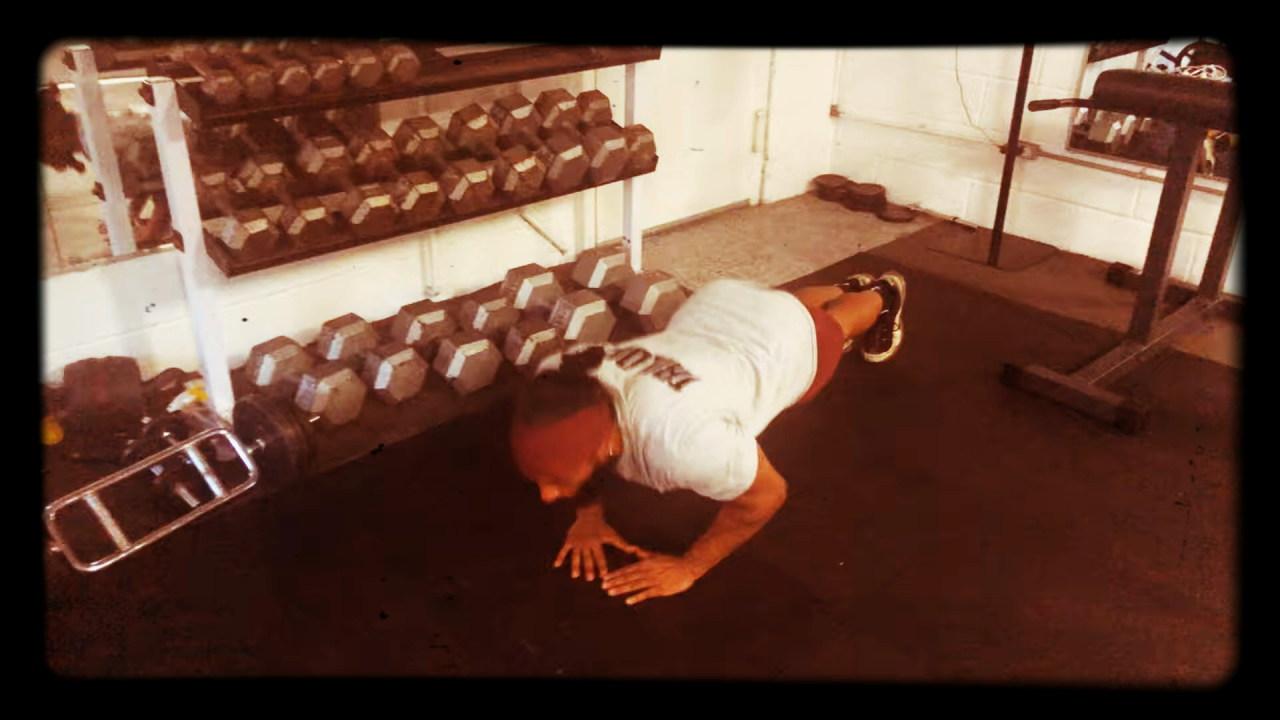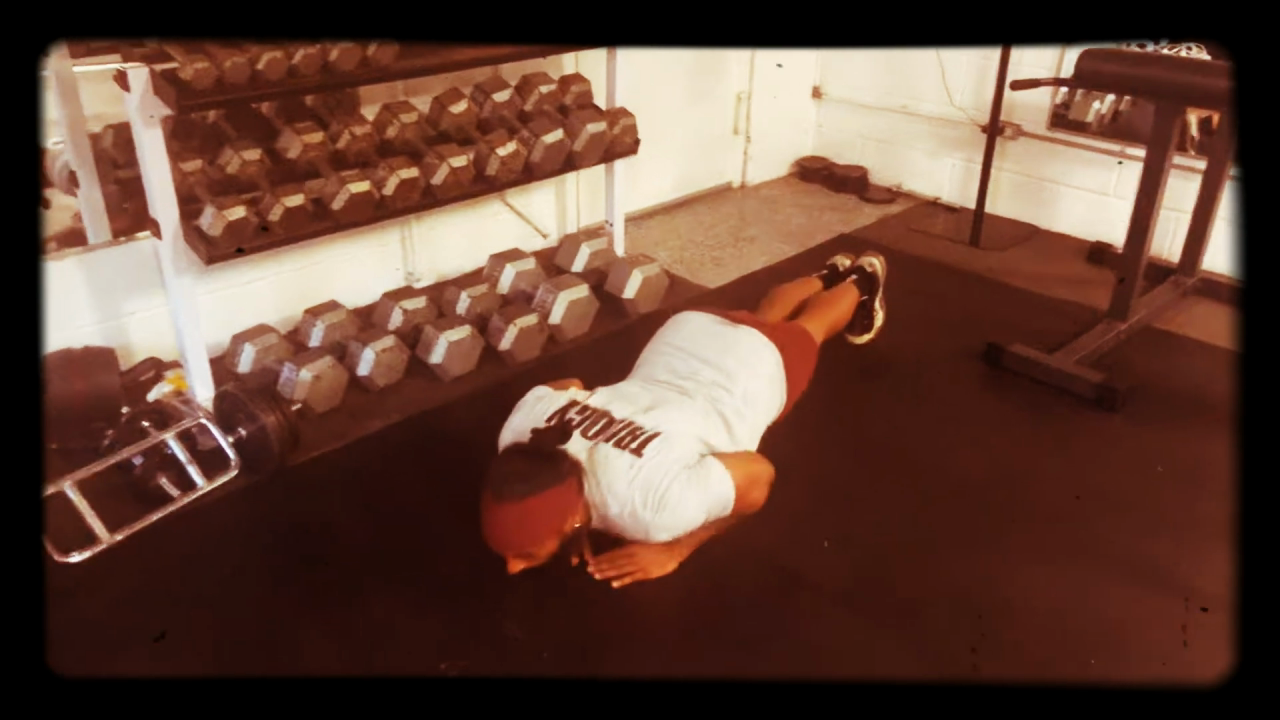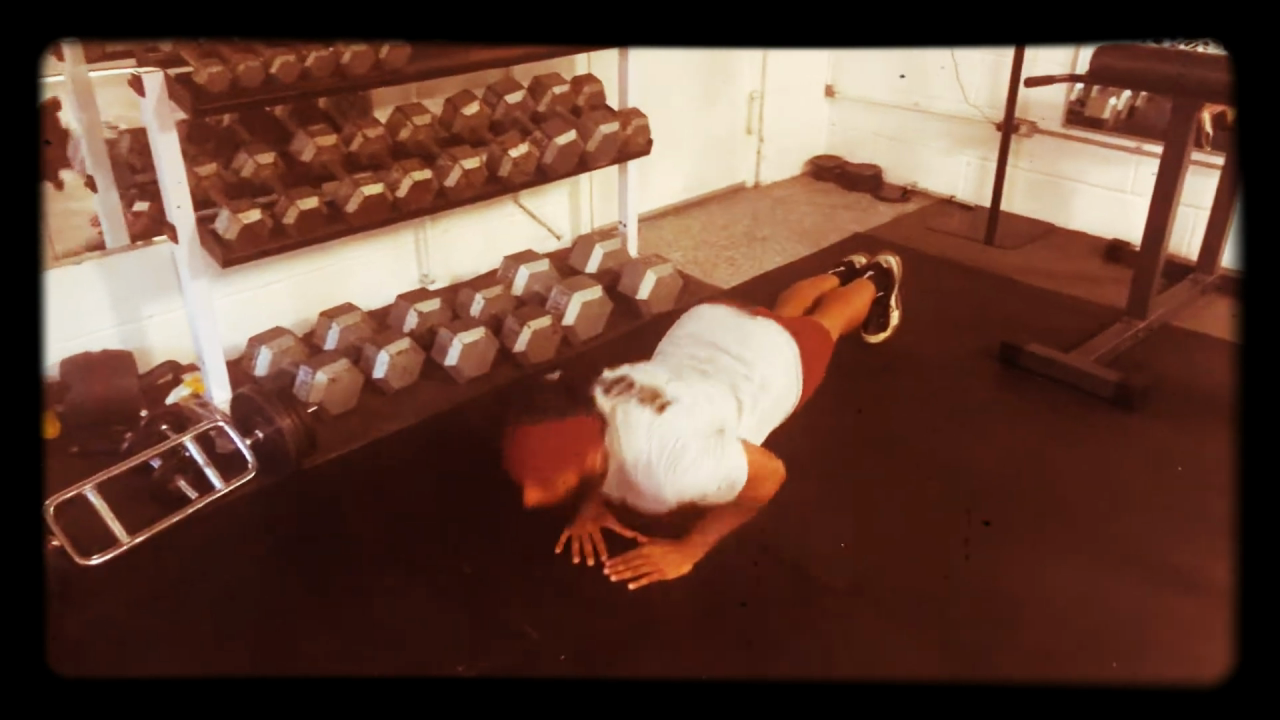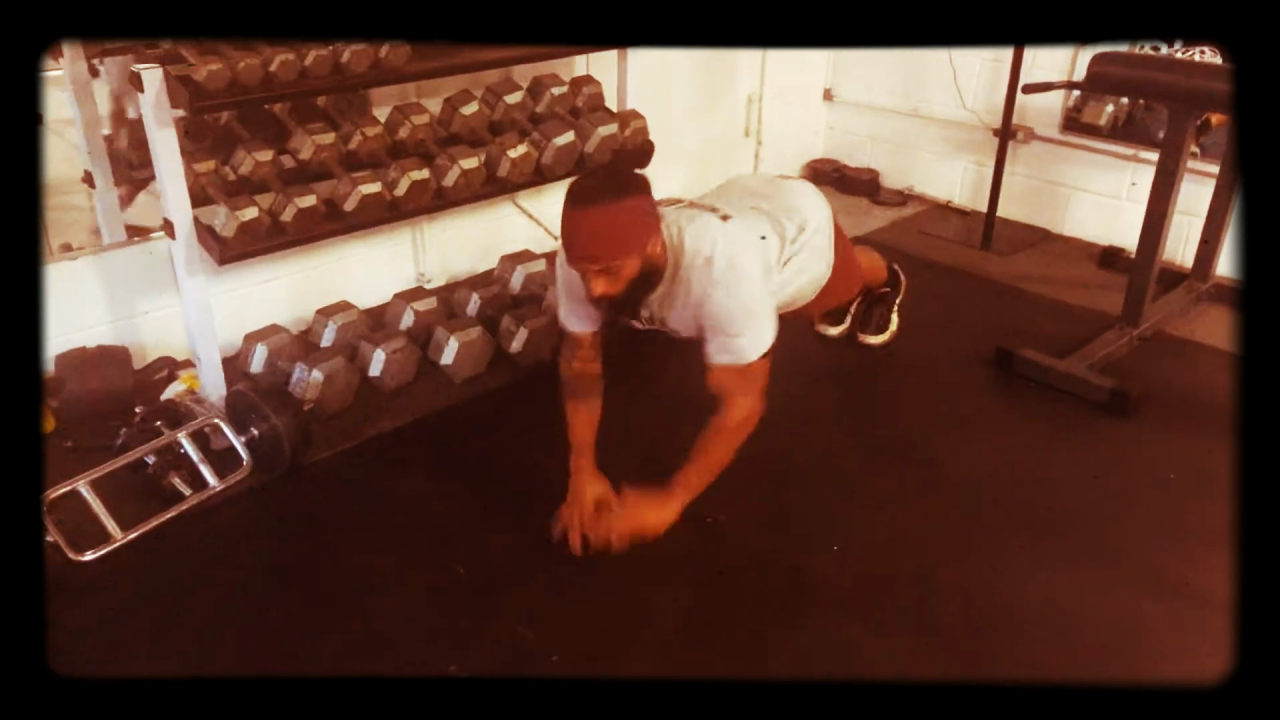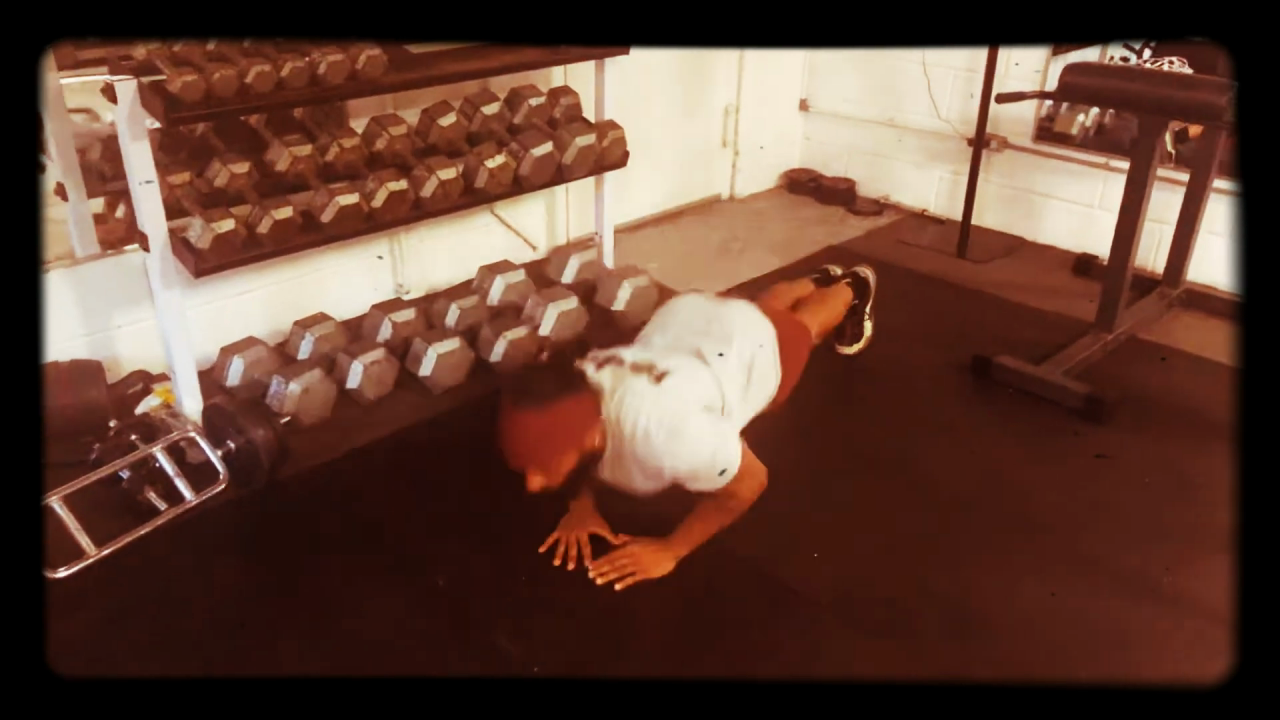
dt=0.4s
person 1, frame 1
left shoulder: (681, 443)
right shoulder: (562, 378)
left elbow: (768, 494)
left wrist: (689, 567)
right wrist: (589, 517)
left hip: (791, 338)
right hip: (717, 304)
left knee: (835, 322)
left ankle: (883, 293)
right ankle: (849, 287)
person 1, frame 2
left shoulder: (651, 504)
right shoulder: (524, 433)
left elbow: (758, 476)
left wrist: (673, 552)
left hip: (759, 365)
right hip: (688, 334)
left knee: (804, 329)
right knee: (765, 317)
left ankle: (862, 279)
right ankle: (830, 273)
person 1, frame 3
left shoulder: (666, 471)
left elbow: (770, 476)
left wrist: (688, 550)
right wrist: (590, 504)
left hip: (776, 353)
right hip: (703, 326)
left knee: (823, 324)
right knee: (788, 308)
left ankle: (878, 276)
right ankle: (845, 271)
person 1, frame 4
left shoulder: (721, 269)
right shoulder: (587, 257)
left elbow: (742, 403)
right elbow: (580, 359)
left wrist: (671, 501)
right wrist: (582, 472)
left hip: (805, 221)
left knee: (847, 273)
left ankle: (887, 283)
right ankle: (844, 301)
person 1, frame 5
left shoulder: (666, 437)
left elbow: (751, 479)
left wrist: (671, 549)
right wrist: (581, 506)
left hip: (745, 348)
right hip: (684, 317)
left knee: (801, 325)
left ankle: (853, 286)
right ankle: (821, 279)
